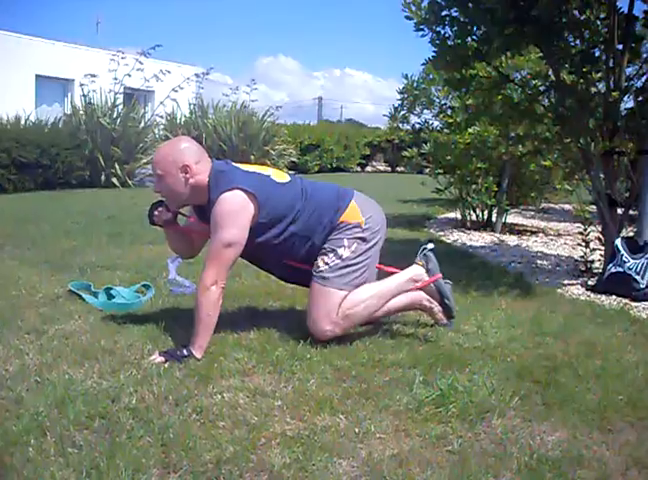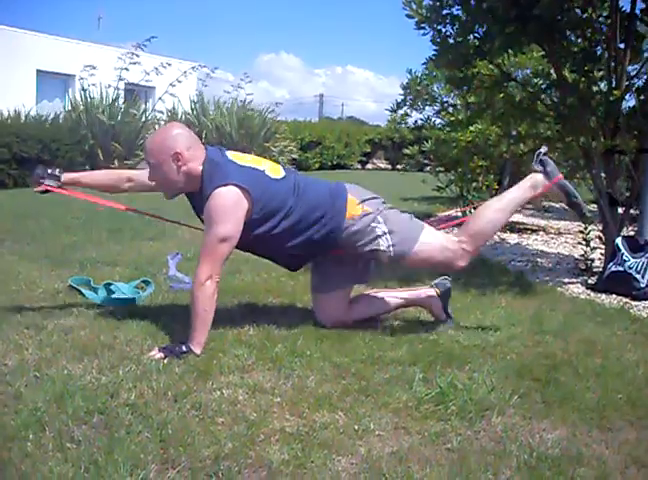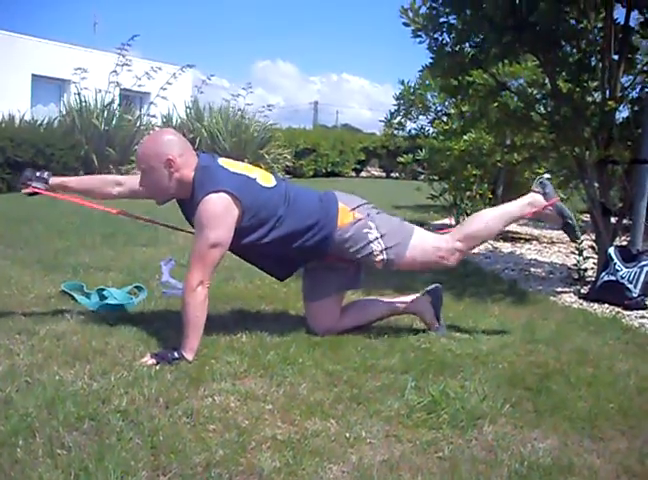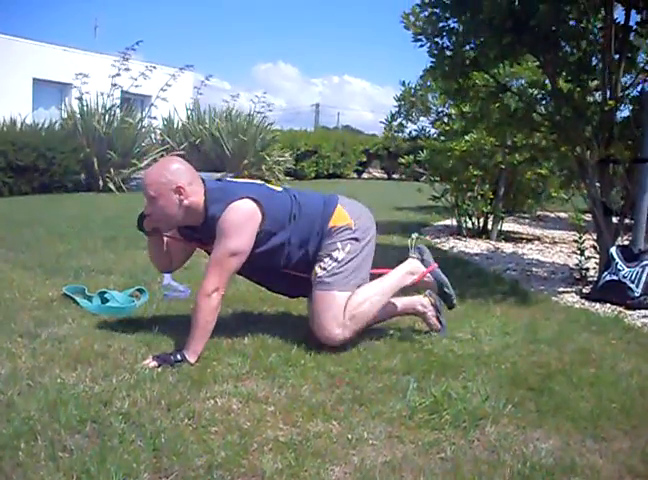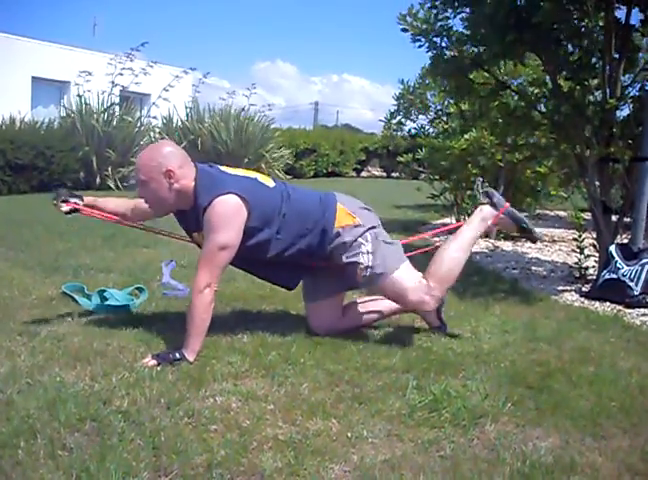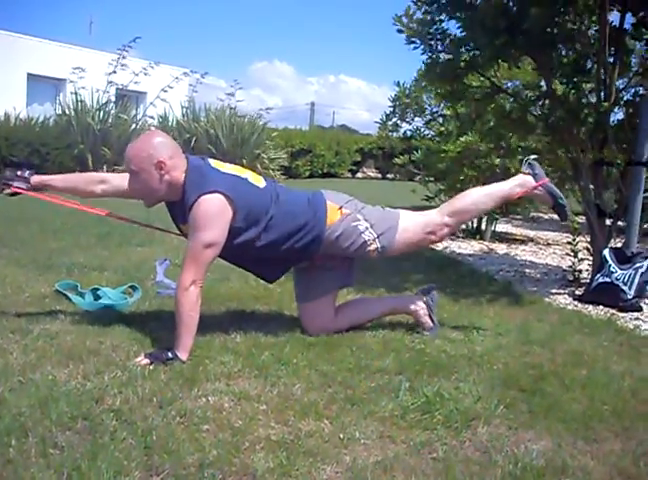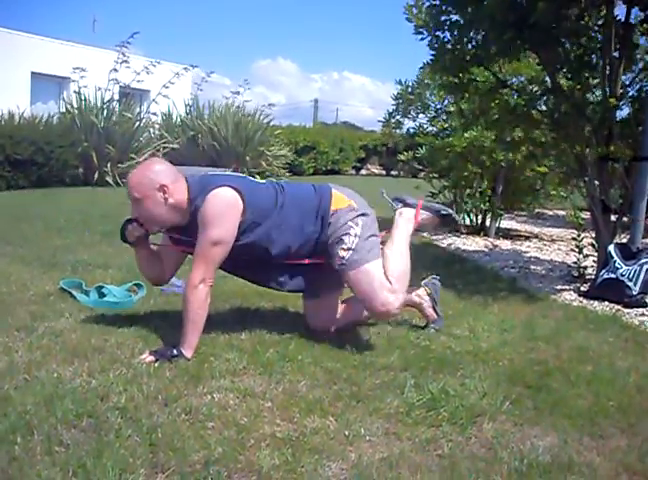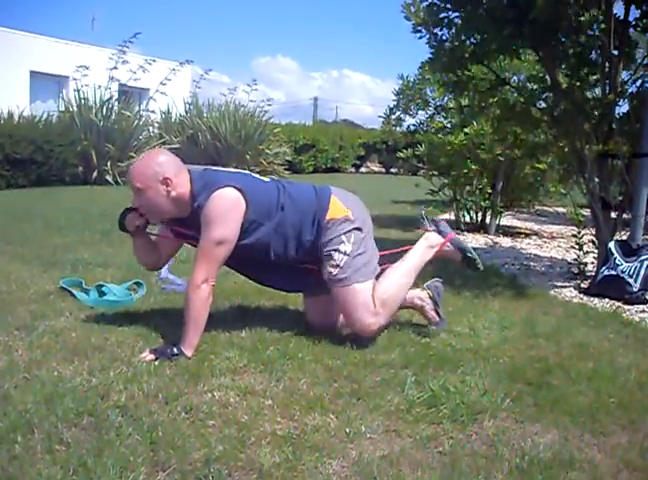
dt=0.5s
person 1, frame 1
left shoulder: (230, 200)
right shoulder: (208, 192)
left elbow: (212, 283)
right elbow: (188, 249)
left wrist: (194, 350)
right wrist: (167, 223)
left hip: (353, 220)
right hip: (343, 220)
left knee: (324, 326)
right knee: (344, 313)
left ankle: (415, 275)
right ankle: (423, 298)
person 1, frame 2
left shoulder: (223, 194)
right shoulder: (202, 166)
left elbow: (206, 278)
right elbow: (128, 179)
left wrist: (194, 345)
right wrist: (65, 178)
left hip: (352, 217)
right hip: (336, 230)
left knee: (458, 251)
right knee: (331, 316)
left ankle: (539, 180)
right ankle: (427, 296)
person 1, frame 3
left shoulder: (214, 201)
right shoulder: (192, 170)
left elbow: (197, 284)
right elbow: (118, 185)
left wrist: (186, 352)
right wrist: (53, 181)
left hip: (344, 227)
right hip: (328, 233)
left knee: (448, 250)
right knee: (323, 325)
left ankle: (536, 201)
right ankle: (417, 303)
person 1, frame 4
left shoulder: (236, 211)
right shoulder: (189, 215)
left elbow: (212, 290)
right elbow: (166, 264)
left wrist: (188, 354)
right wrist: (152, 231)
left hip: (344, 224)
right hip: (327, 232)
left knee: (332, 332)
right knee: (326, 323)
left ankle: (412, 269)
right ankle: (420, 303)
person 1, frame 5
left shoulder: (222, 204)
right shoulder: (185, 192)
left elbow: (205, 286)
right elbow: (132, 210)
left wrist: (187, 353)
right wrist: (84, 201)
left hip: (345, 226)
right hip: (326, 239)
left knee: (424, 295)
right knee: (325, 324)
left ankle: (486, 214)
right ankle: (423, 307)
person 1, frame 6
left shoulder: (208, 201)
right shoulder: (174, 177)
left elbow: (190, 284)
right elbow: (99, 184)
left wrist: (179, 352)
left hip: (334, 224)
right hip: (317, 239)
left knee: (437, 223)
right knee: (319, 324)
left ankle: (526, 182)
right ankle: (414, 303)
person 1, frame 7
left shoulder: (216, 202)
right shoulder: (177, 218)
left elbow: (200, 283)
right elbow: (157, 275)
left wrist: (184, 351)
right wrist: (138, 242)
left hip: (338, 212)
right hip: (317, 235)
left knee: (384, 304)
right knee: (321, 323)
left ankle: (408, 215)
right ankle: (420, 295)
person 1, frame 8
left shoulder: (219, 200)
right shoulder: (179, 207)
left elbow: (202, 281)
right elbow: (152, 260)
left wrist: (185, 348)
right wrist: (135, 230)
left hip: (335, 218)
right hip: (317, 237)
left knee: (367, 324)
right knee: (322, 319)
left ankle: (432, 241)
right ankle: (421, 296)
